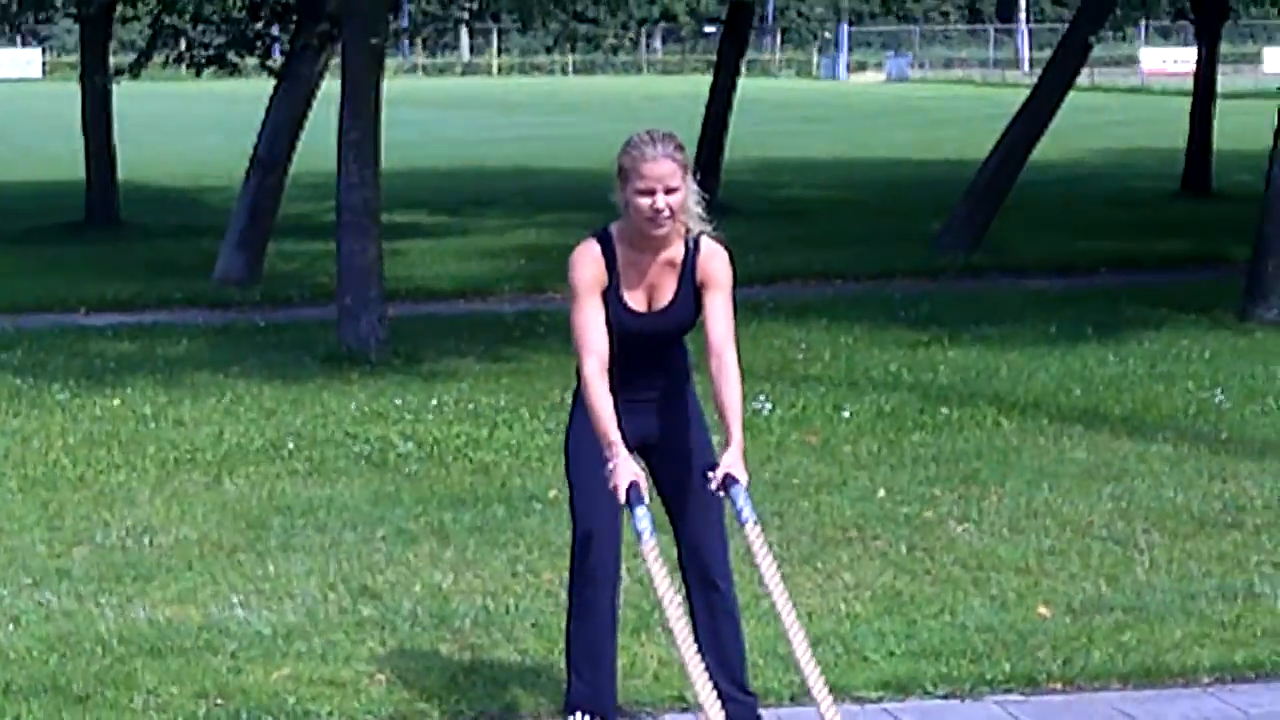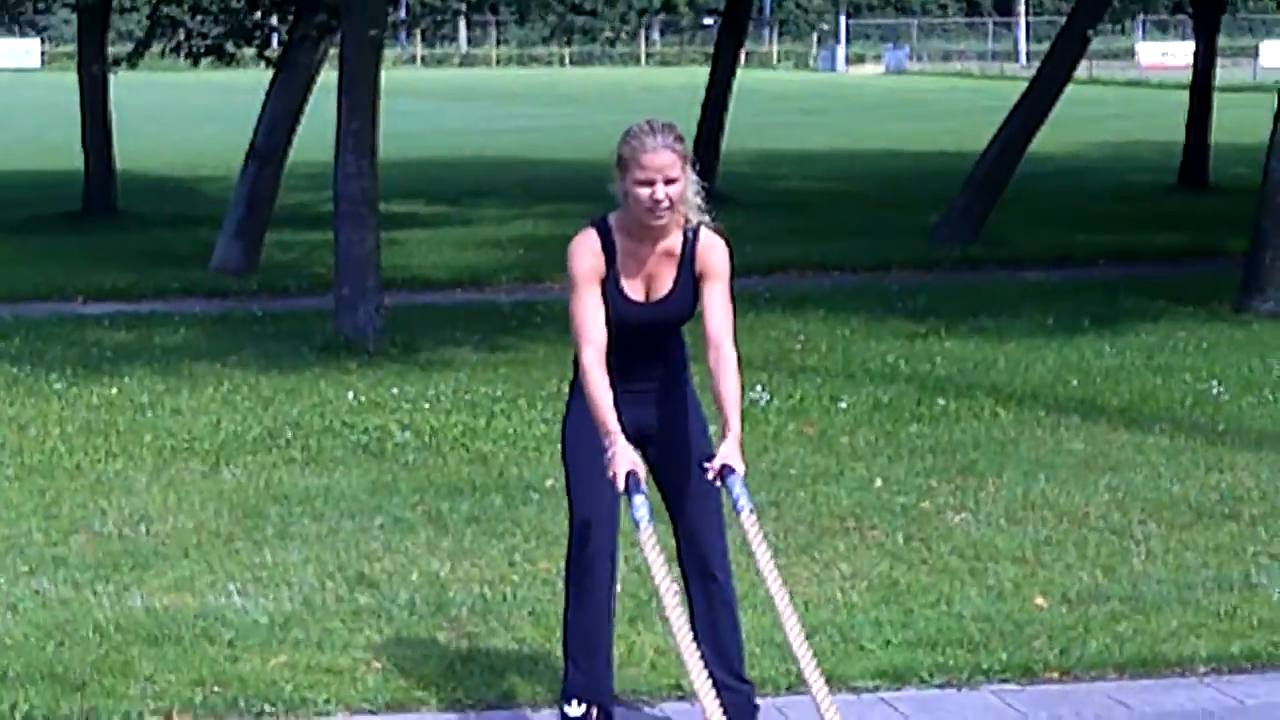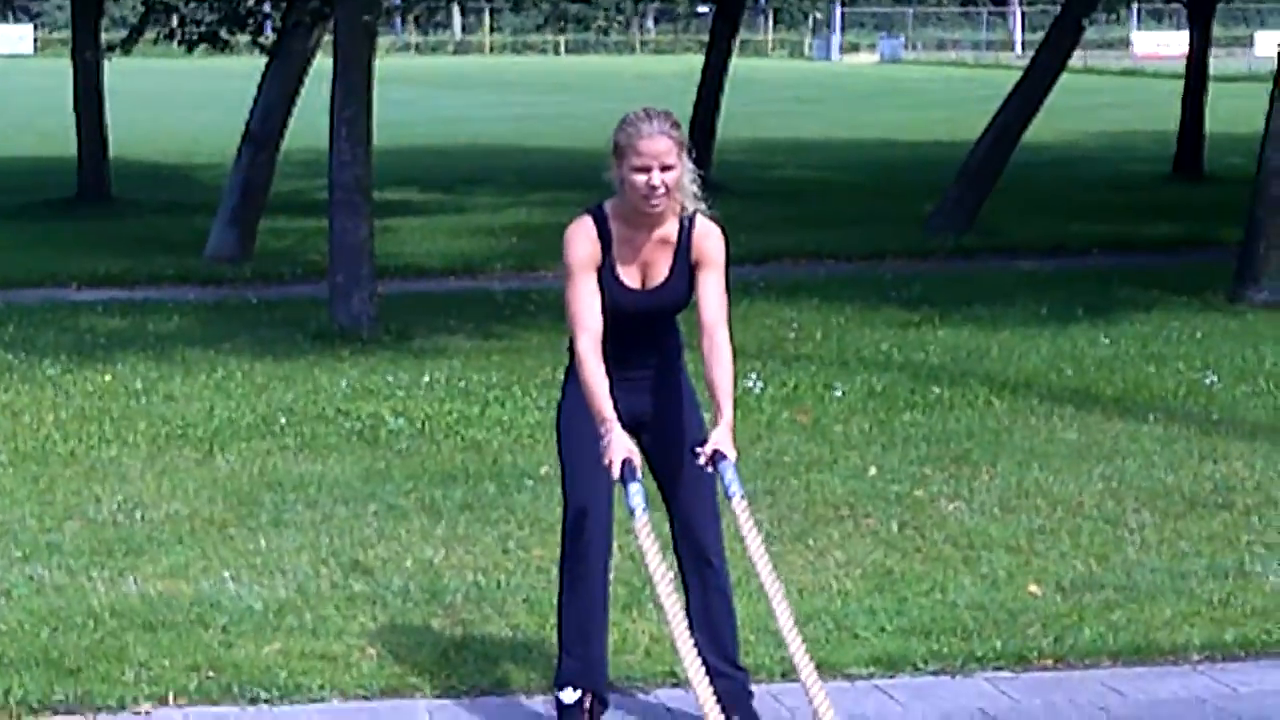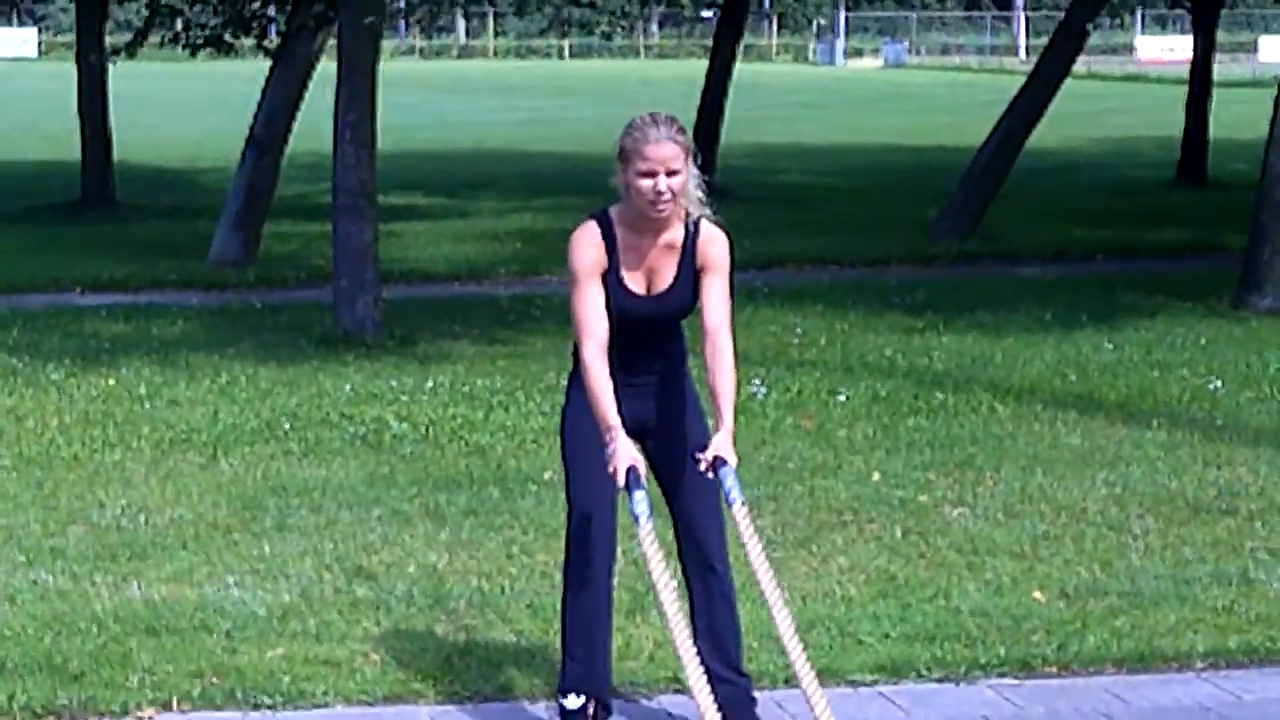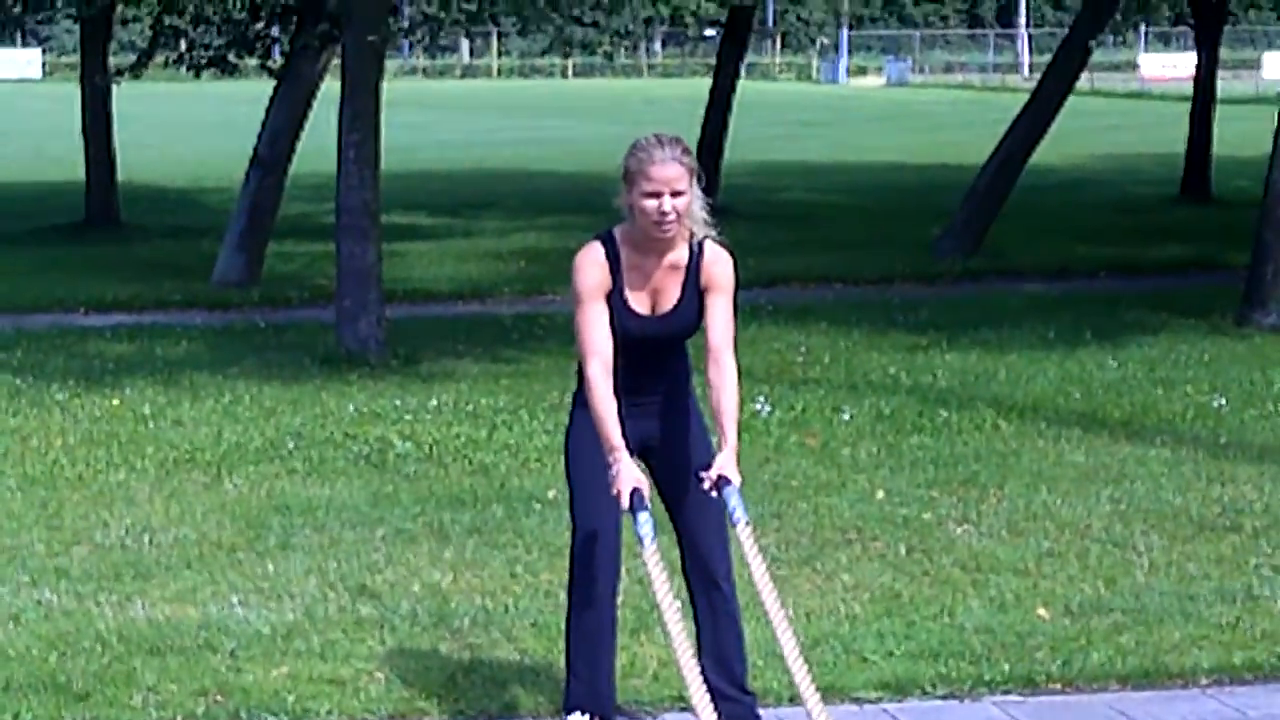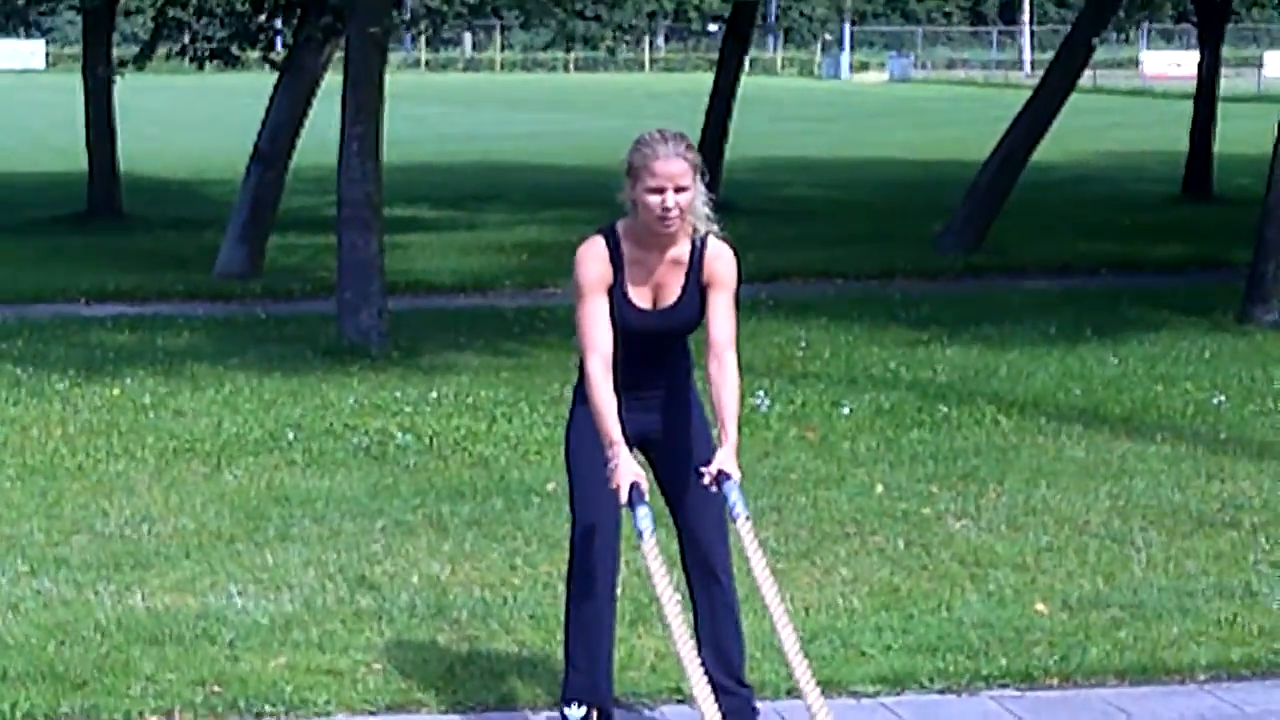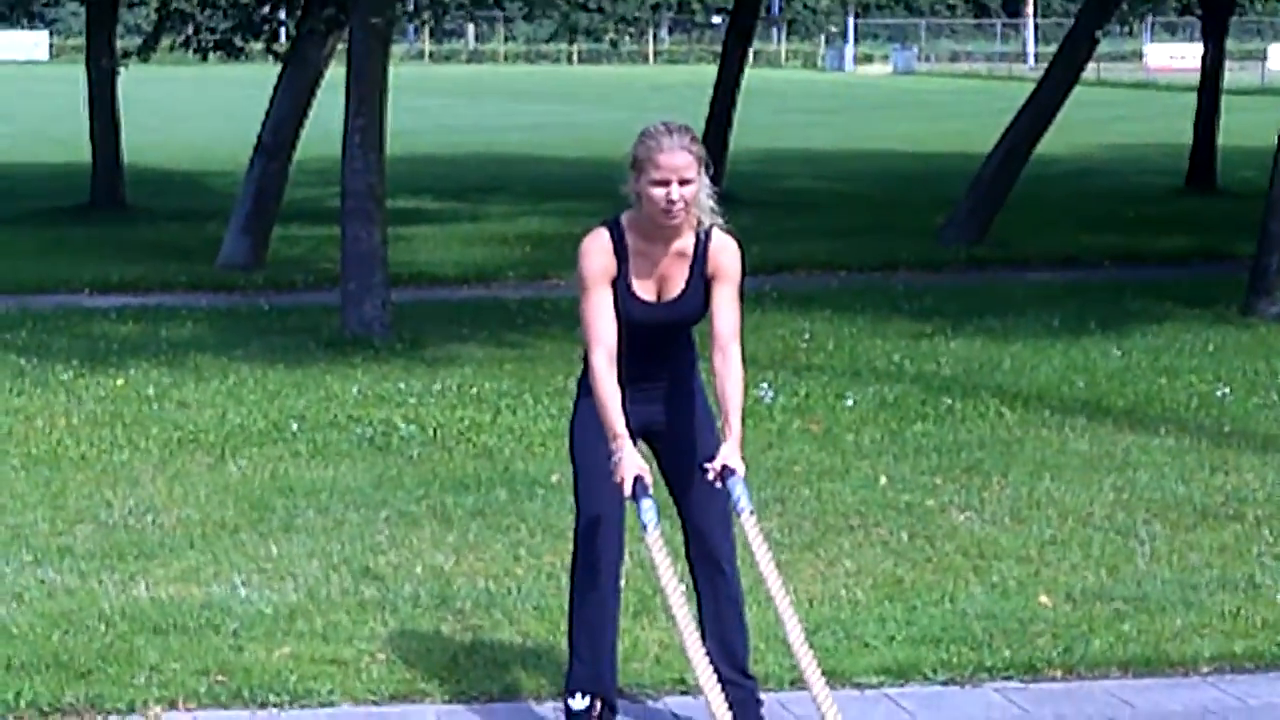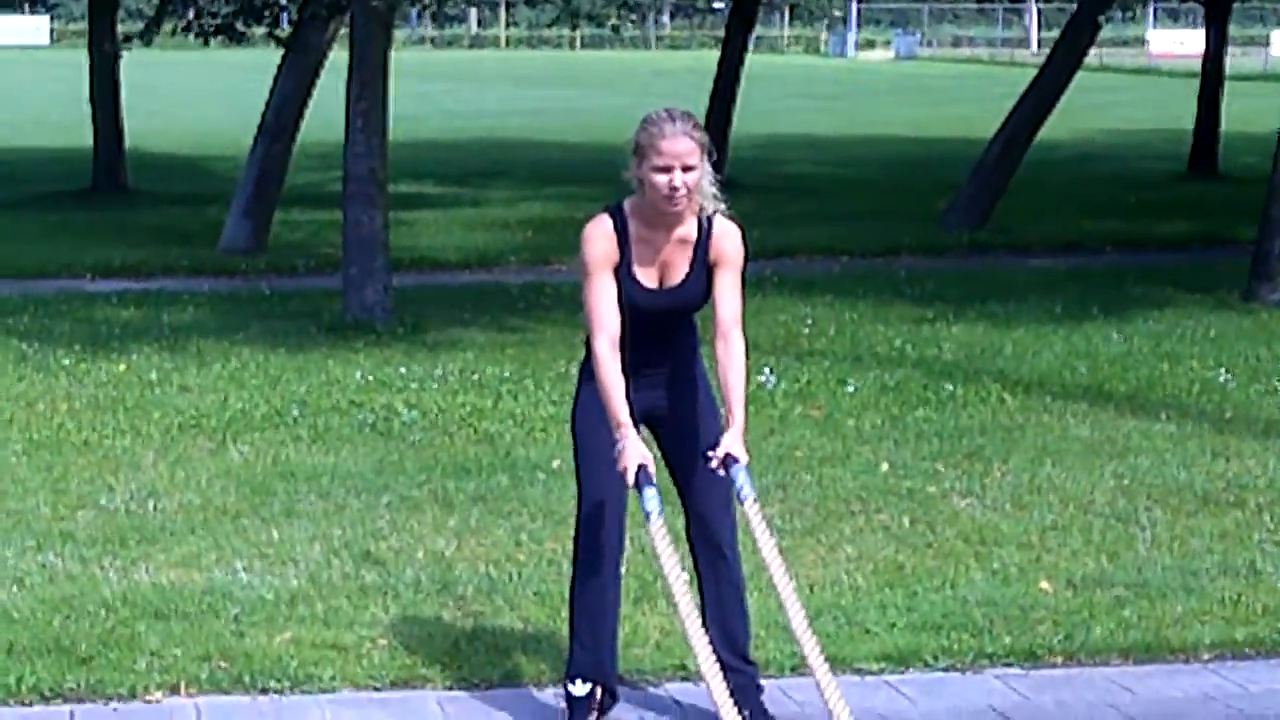
dt=0.1s
person 1, frame 1
left shoulder: (708, 258)
right shoulder: (591, 259)
left elbow: (723, 353)
right elbow: (592, 365)
left wrist: (734, 444)
right wrist: (616, 452)
left hip: (674, 409)
right hip: (602, 416)
left knee: (709, 560)
right knee: (594, 561)
person 1, frame 2
left shoulder: (707, 248)
right shoulder: (590, 248)
left elbow: (720, 344)
right elbow: (590, 354)
left wrist: (732, 434)
right wrist: (614, 441)
left hip: (671, 398)
right hip: (599, 407)
left knee: (707, 549)
right knee: (591, 550)
person 1, frame 3
left shoulder: (702, 235)
right shoulder: (585, 235)
left elbow: (715, 331)
right elbow: (586, 341)
left wrist: (724, 421)
right wrist: (610, 429)
left hip: (665, 386)
right hip: (595, 394)
left knee: (702, 537)
right knee: (586, 539)
person 1, frame 4
left shoulder: (707, 240)
right shoulder: (591, 240)
left elbow: (718, 337)
right elbow: (591, 347)
left wrist: (725, 428)
right wrist: (615, 437)
left hip: (670, 391)
right hip: (599, 399)
left knee: (706, 543)
right knee: (590, 544)
person 1, frame 5
left shoulder: (712, 261)
right shoulder: (595, 261)
left elbow: (721, 359)
right elbow: (596, 368)
left wrist: (728, 448)
right wrist: (619, 459)
left hip: (675, 410)
right hip: (603, 417)
left knee: (711, 561)
right knee: (594, 561)
person 1, frame 6
left shoulder: (715, 256)
right shoulder: (597, 255)
left elbow: (722, 355)
right elbow: (597, 362)
left wrist: (728, 444)
right wrist: (618, 454)
left hip: (675, 403)
right hip: (605, 410)
left knee: (711, 554)
right knee: (594, 554)
person 1, frame 7
left shoulder: (719, 249)
right shoulder: (601, 248)
left elbow: (727, 347)
right elbow: (600, 355)
left wrist: (732, 438)
right wrist: (621, 446)
left hip: (679, 396)
right hip: (608, 402)
left knee: (714, 544)
right knee: (597, 545)
person 1, frame 8
left shoulder: (721, 235)
right shoulder: (604, 234)
left elbow: (729, 334)
right elbow: (603, 341)
left wrist: (735, 426)
right wrist: (624, 435)
left hip: (682, 381)
right hip: (610, 389)
left knee: (716, 529)
right knee: (599, 529)
